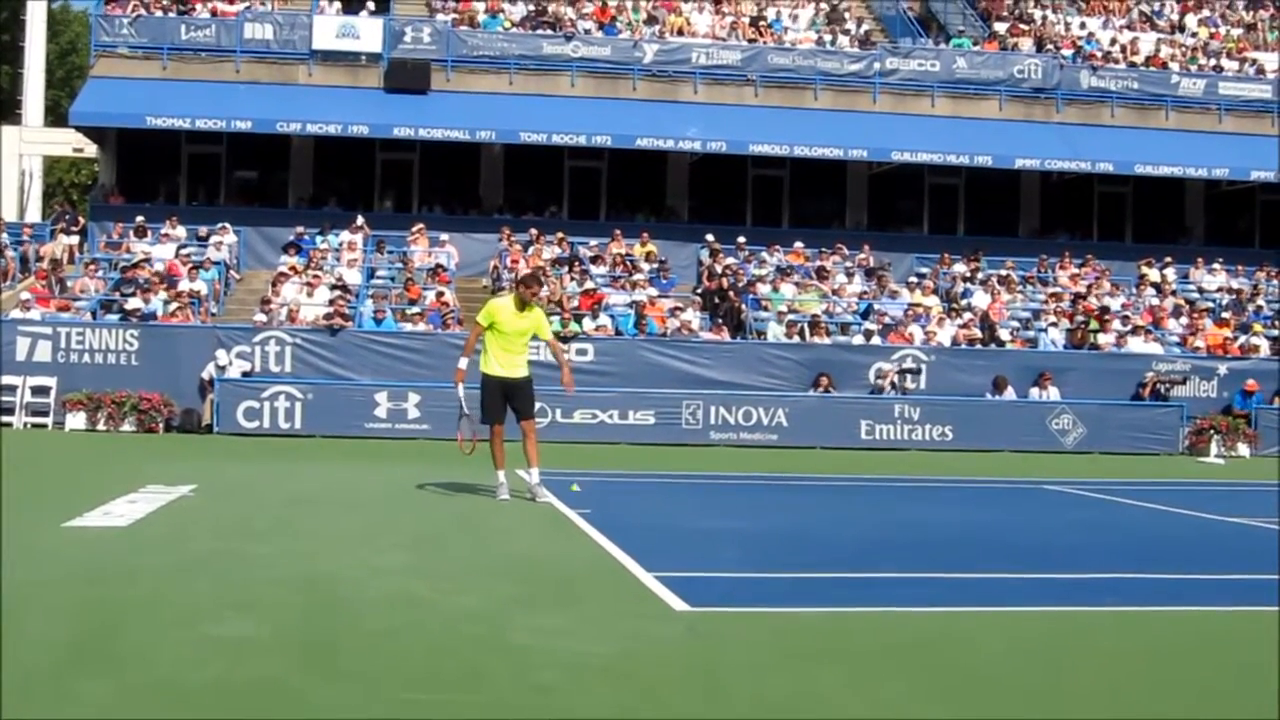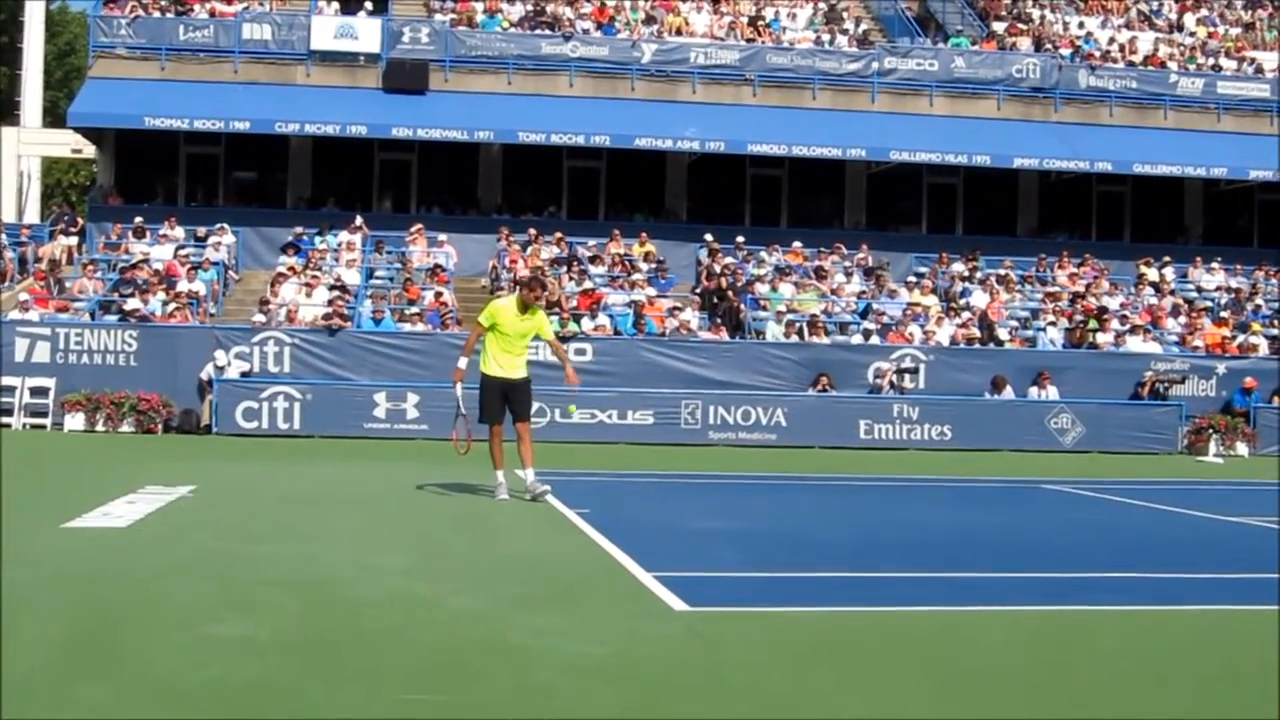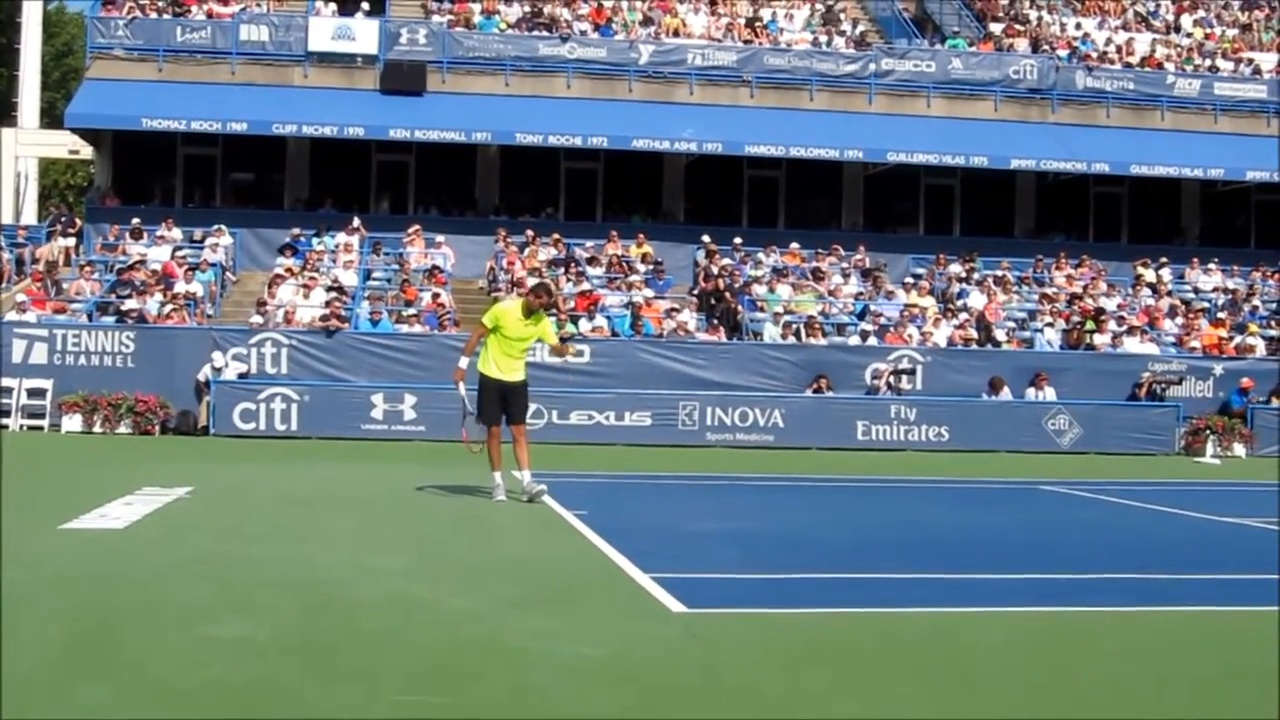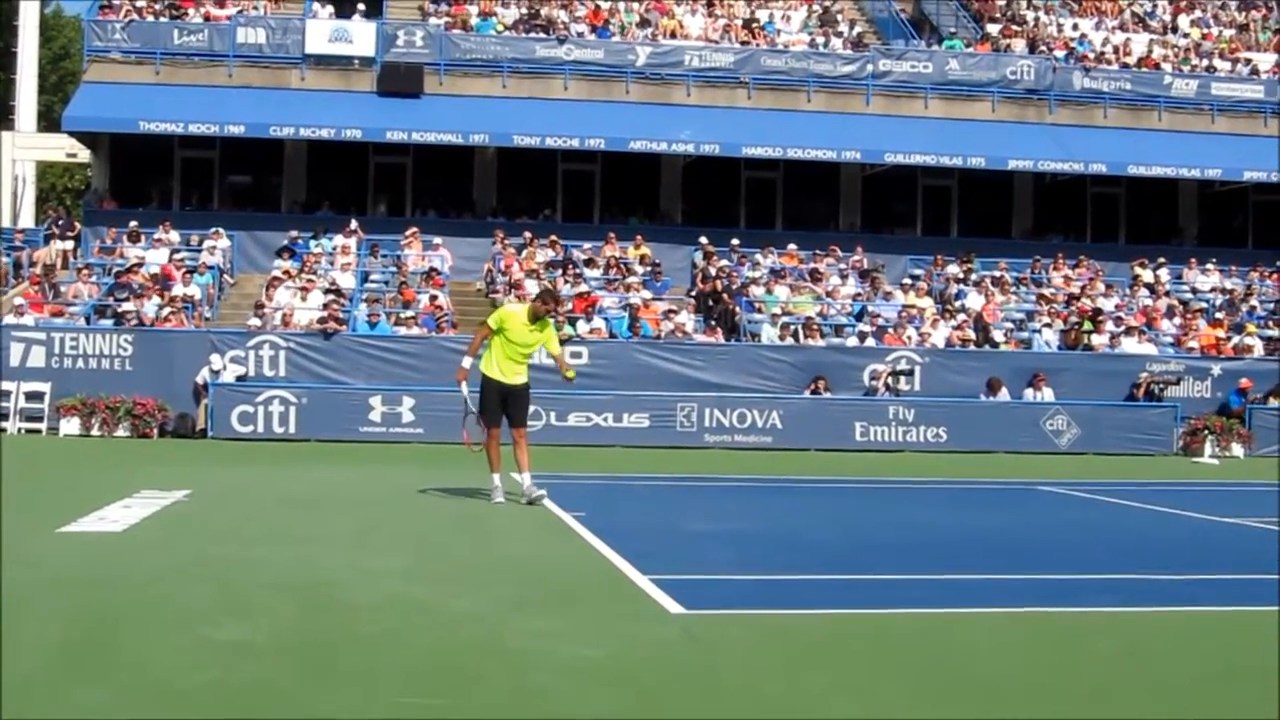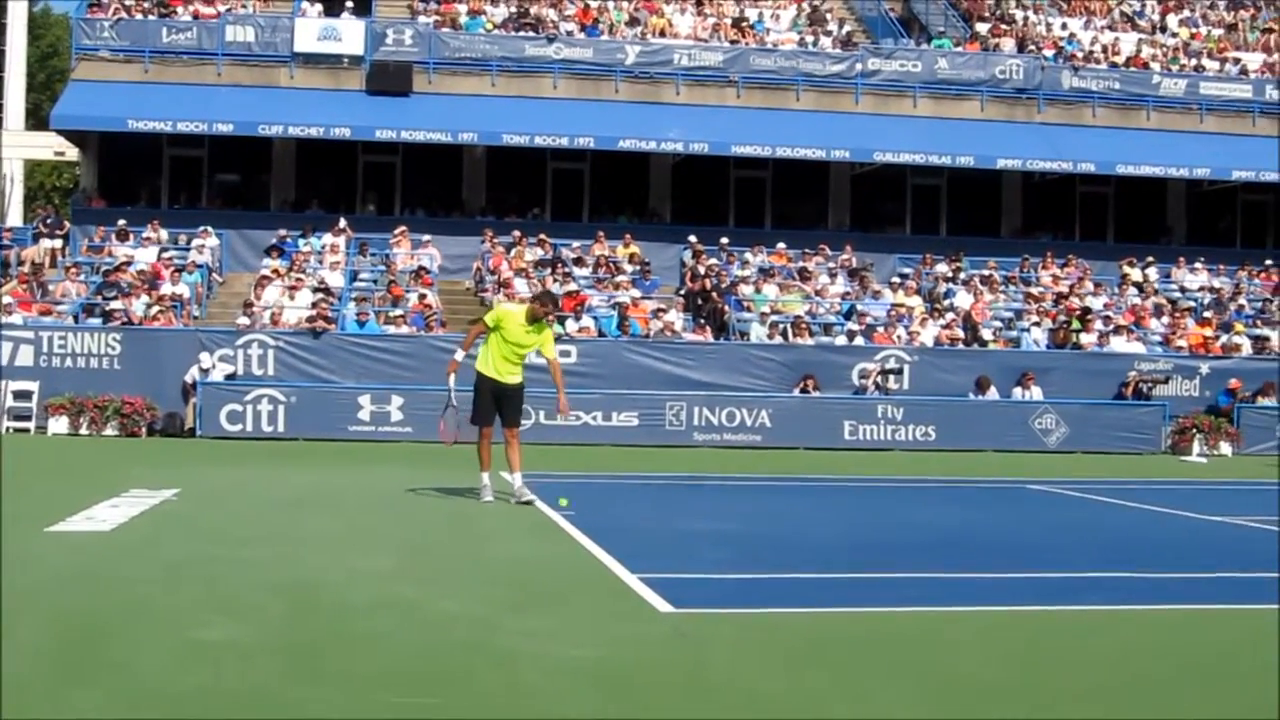
dt=0.2s
person 1, frame 1
left shoulder: (537, 314)
right shoulder: (496, 306)
left elbow: (552, 342)
right elbow: (474, 334)
left wrist: (564, 367)
right wrist: (462, 366)
left hip: (520, 377)
right hip: (494, 376)
left knee: (529, 428)
right knee: (497, 430)
left ankle: (535, 482)
right ankle: (501, 481)
person 1, frame 2
left shoulder: (539, 315)
right shoulder: (498, 306)
left elbow: (553, 343)
right elbow: (475, 334)
left wrist: (567, 364)
right wrist: (461, 365)
left hip: (519, 378)
right hip: (492, 376)
left knee: (523, 430)
right knee: (496, 430)
left ankle: (530, 481)
right ankle: (500, 481)
person 1, frame 3
left shoulder: (543, 321)
right shoulder: (502, 309)
left elbow: (555, 347)
right elbow: (477, 335)
left wrist: (564, 349)
right wrist: (462, 365)
left hip: (517, 380)
right hip: (491, 377)
left knee: (519, 432)
right knee: (494, 431)
left ankle: (527, 482)
right ankle: (498, 482)
person 1, frame 4
left shoulder: (547, 328)
right shoulder: (508, 312)
left elbow: (557, 356)
right elbow: (481, 335)
left wrist: (566, 370)
right wrist: (465, 365)
left hip: (519, 383)
right hip: (493, 379)
left knee: (520, 434)
right knee: (493, 434)
left ankle: (527, 486)
right ankle: (496, 484)
person 1, frame 5
left shoulder: (545, 331)
right shoulder: (505, 311)
left elbow: (553, 362)
right elbow: (476, 331)
left wrist: (561, 394)
right wrist: (457, 358)
left hip: (513, 383)
right hip: (487, 377)
left knee: (512, 434)
right knee: (485, 432)
left ankle: (518, 486)
right ankle: (485, 483)
